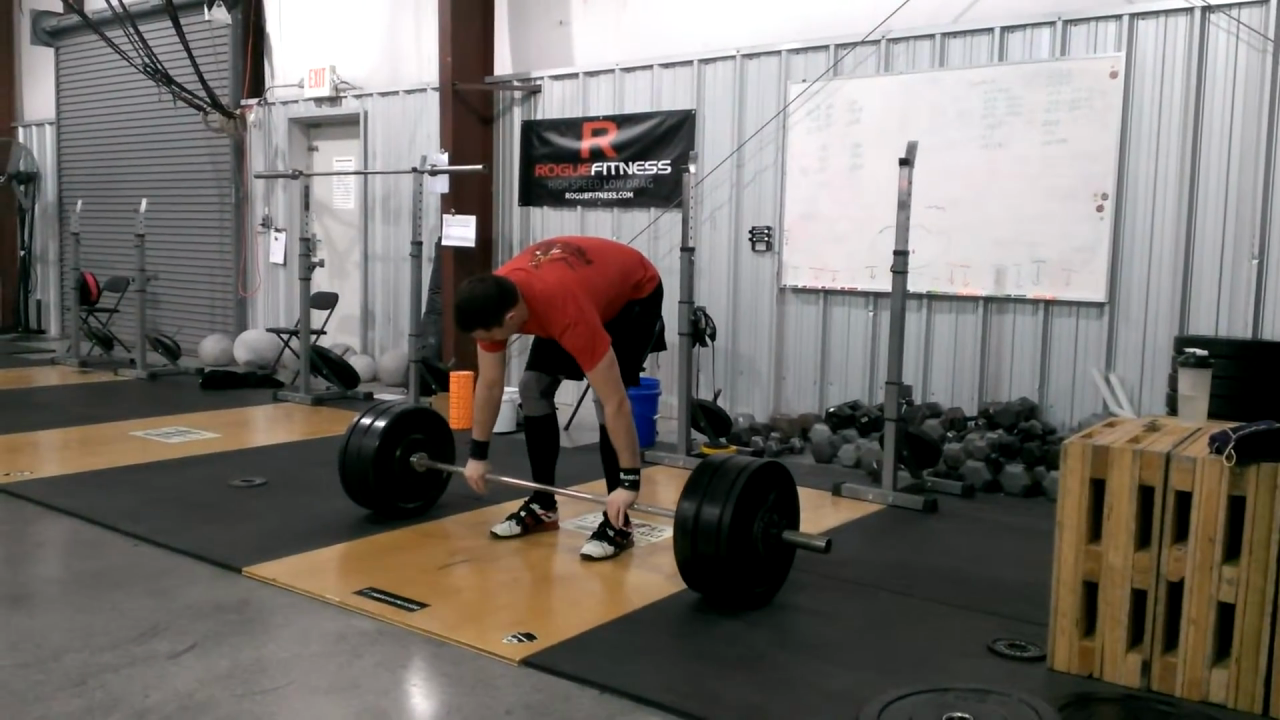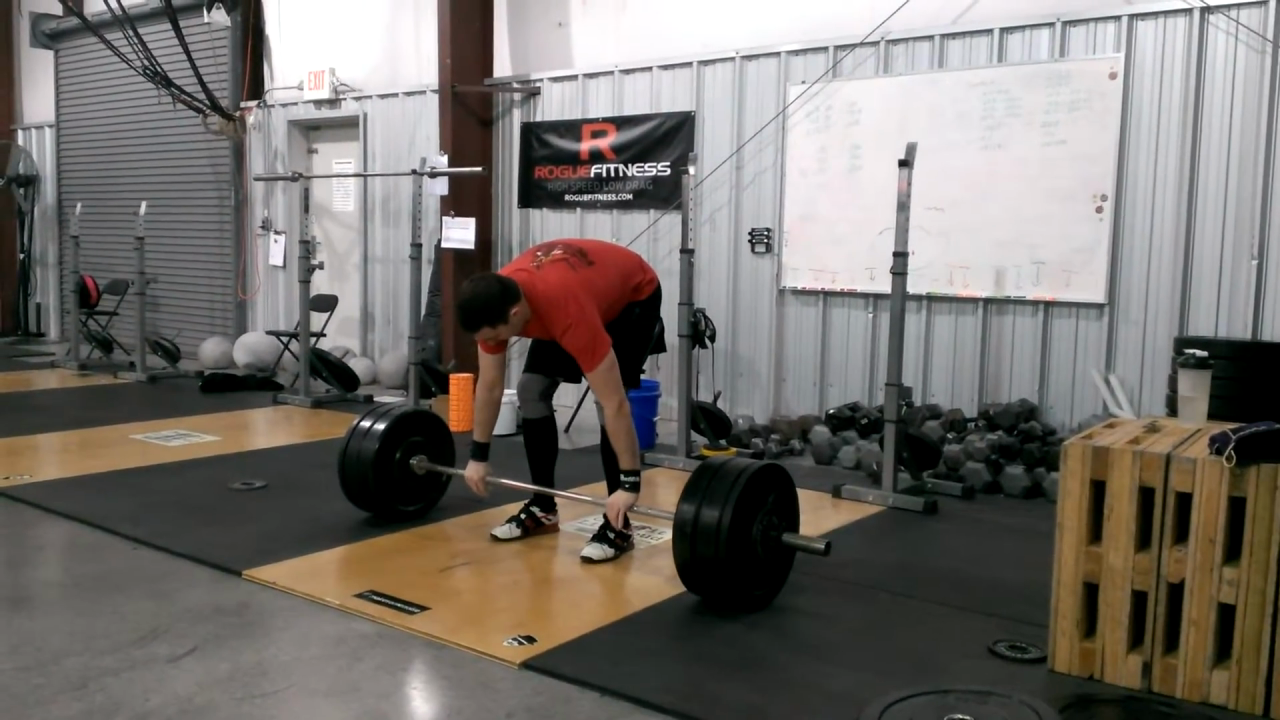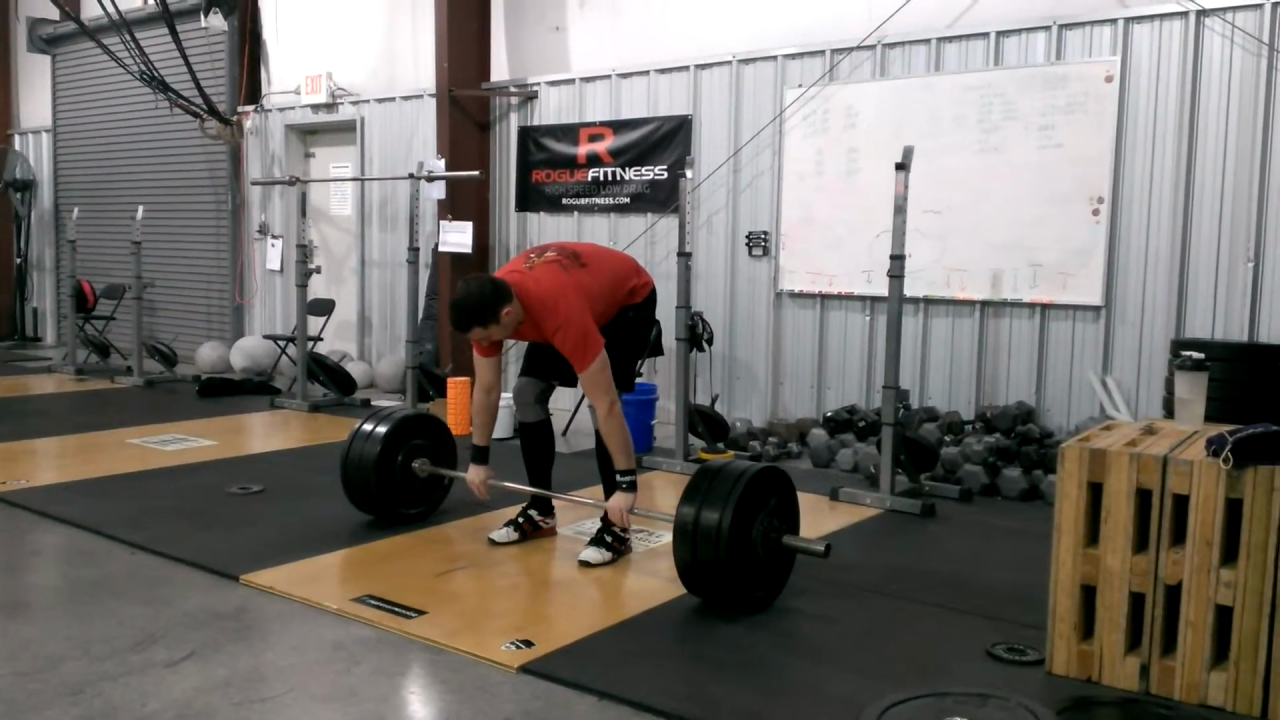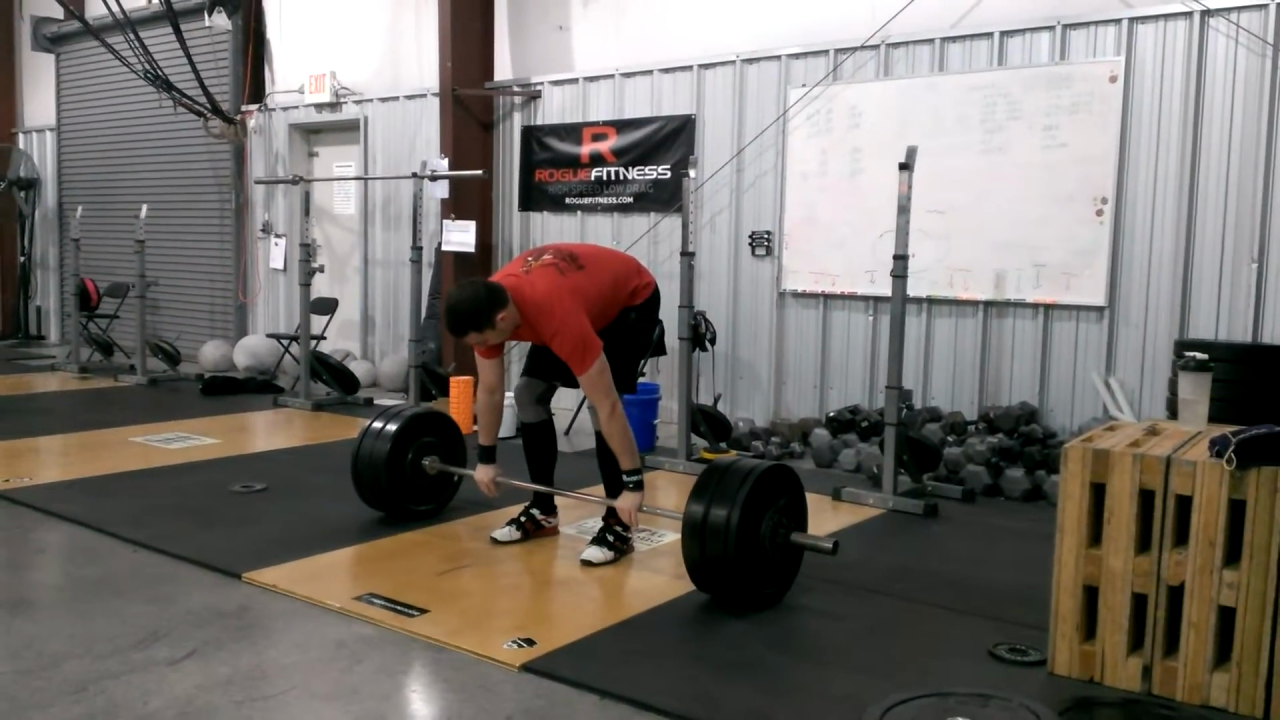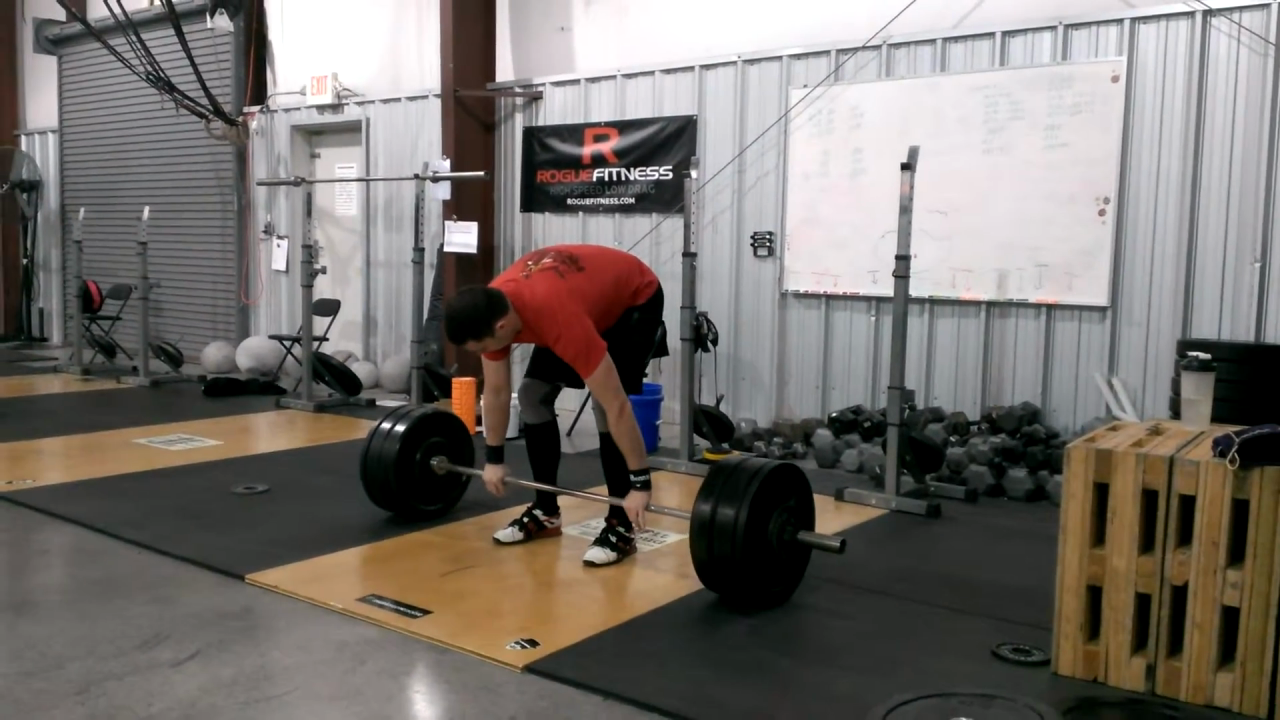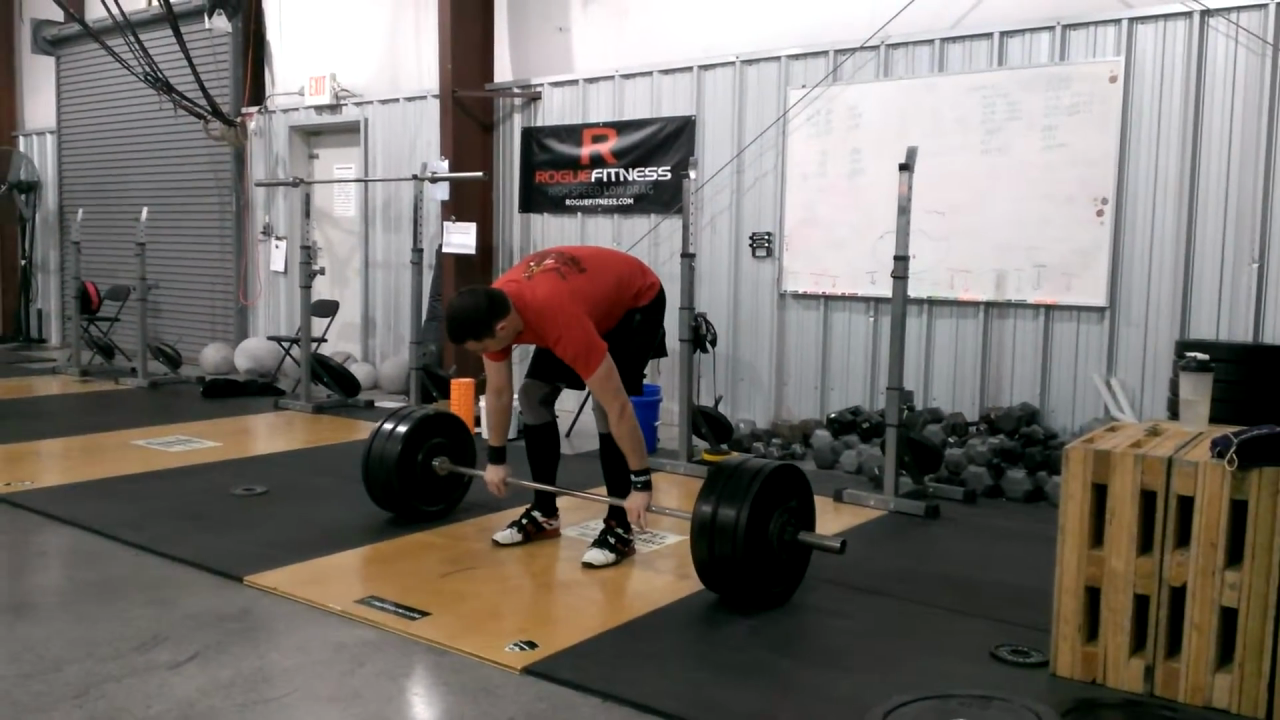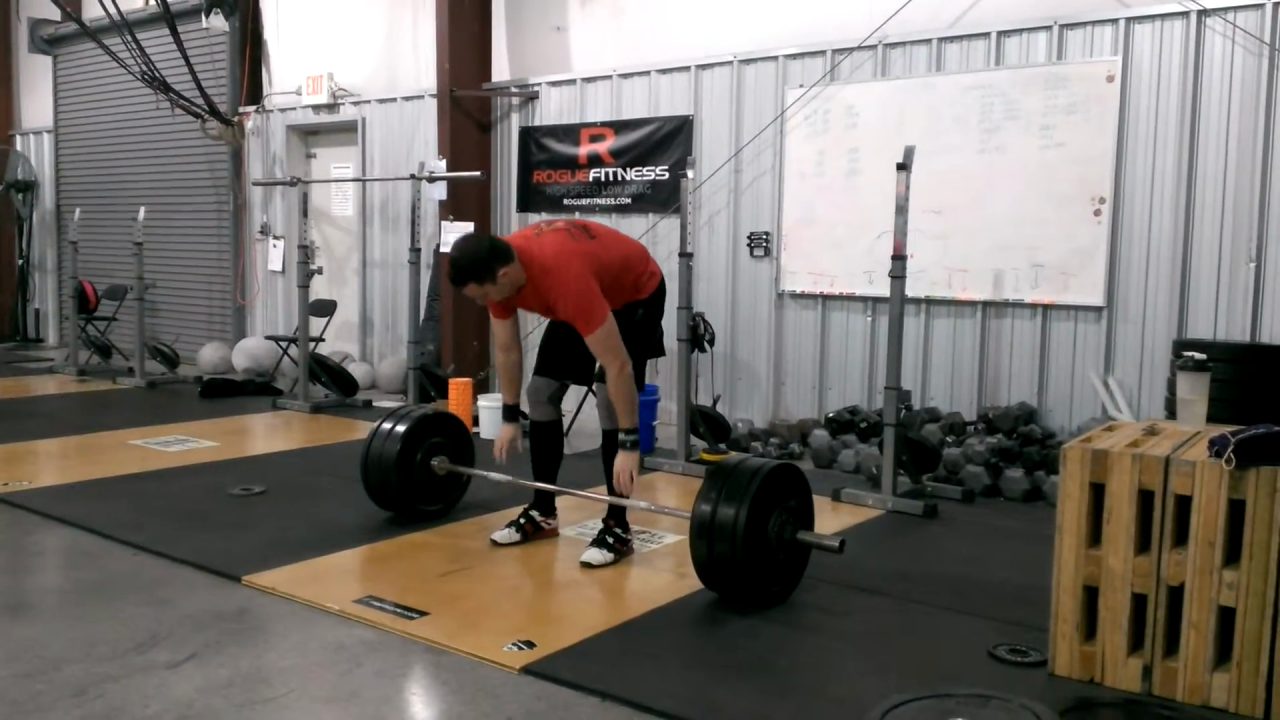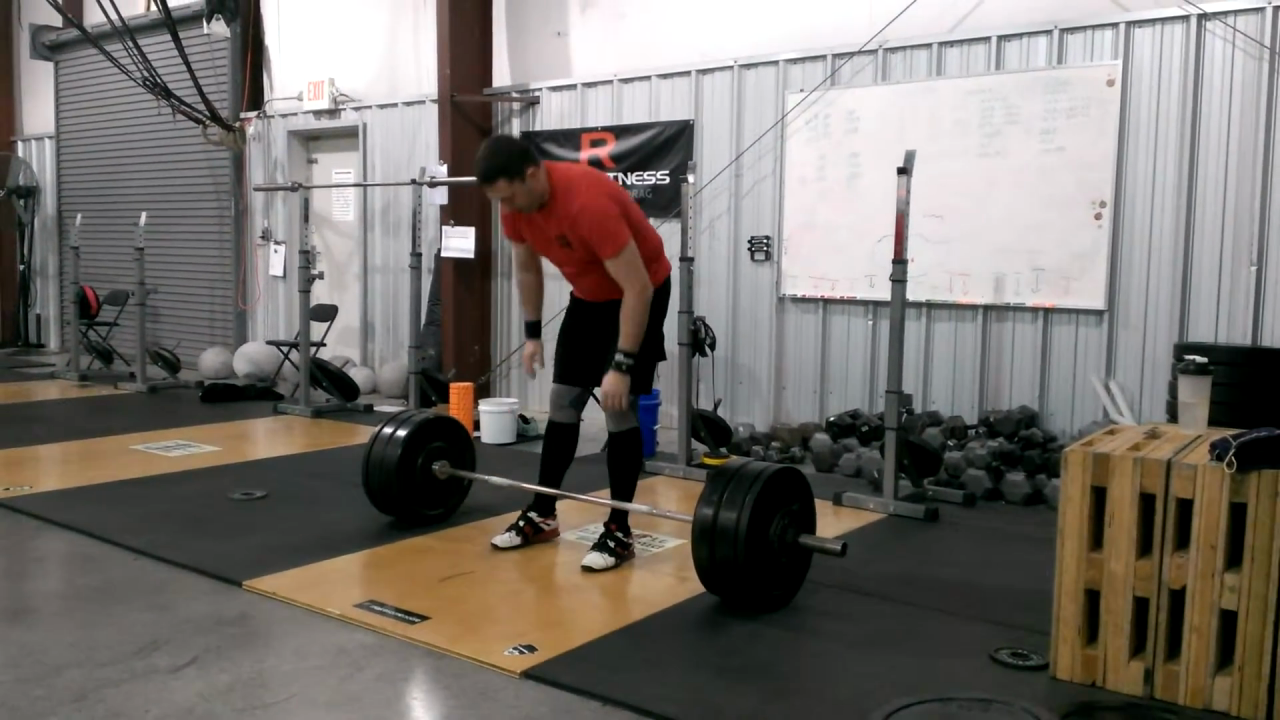
dt=0.3s
person 1, frame 1
left shoulder: (568, 314)
right shoulder: (493, 301)
left elbow: (616, 402)
right elbow: (489, 384)
left wrist: (629, 481)
right wrist: (477, 454)
left hip: (635, 293)
left knee: (603, 398)
right knee: (533, 388)
left ankle: (618, 524)
right ankle: (543, 506)
person 1, frame 2
left shoulder: (571, 314)
right shoulder: (494, 303)
left elbow: (615, 403)
right elbow: (489, 385)
left wrist: (630, 483)
right wrist: (478, 456)
left hip: (634, 297)
left knee: (605, 398)
right knee: (531, 390)
left ankle: (618, 526)
right ankle: (542, 508)
person 1, frame 3
left shoulder: (563, 314)
right shoulder: (488, 305)
left elbow: (606, 405)
right elbow: (485, 389)
left wrist: (626, 485)
right wrist: (478, 460)
left hip: (629, 301)
left knee: (598, 402)
right knee: (526, 394)
left ankle: (615, 527)
right ankle: (540, 511)
person 1, frame 4
left shoulder: (559, 317)
right shoulder: (487, 306)
left elbow: (608, 406)
right elbow: (489, 390)
left wrist: (633, 484)
right wrist: (486, 459)
left hip: (632, 301)
right hip: (586, 290)
left knee: (598, 403)
right knee: (528, 394)
left ankle: (617, 527)
right ankle: (542, 510)
person 1, frame 5
left shoulder: (561, 321)
right shoulder: (492, 309)
left elbow: (617, 407)
right elbow: (496, 391)
left wrist: (640, 484)
right wrist: (493, 459)
left hip: (636, 300)
right hip: (591, 290)
left knee: (603, 403)
right knee: (532, 395)
left ankle: (621, 527)
right ankle: (545, 511)
person 1, frame 6
left shoulder: (563, 322)
right shoulder: (494, 308)
left elbow: (618, 407)
right elbow: (498, 392)
left wrist: (641, 483)
right wrist: (496, 459)
left hip: (637, 303)
right hip: (591, 294)
left knee: (602, 404)
right knee: (533, 395)
left ankle: (619, 528)
right ankle: (543, 513)
person 1, frame 7
left shoulder: (565, 277)
right shoulder: (499, 270)
left elbow: (618, 365)
right elbow: (507, 349)
left wrist: (628, 446)
right wrist: (510, 419)
left hip: (636, 296)
right hip: (579, 304)
left knee: (607, 399)
right knee: (540, 394)
left ankle: (617, 528)
right ankle: (542, 513)
person 1, frame 8
left shoulder: (588, 201)
right shoulder: (516, 203)
left elbow: (638, 289)
right elbow: (526, 268)
left wrist: (622, 366)
right wrist: (532, 335)
left hip: (642, 287)
right hip: (588, 296)
left knee: (617, 407)
right knee: (563, 401)
left ankle: (619, 531)
right ankle: (541, 515)
